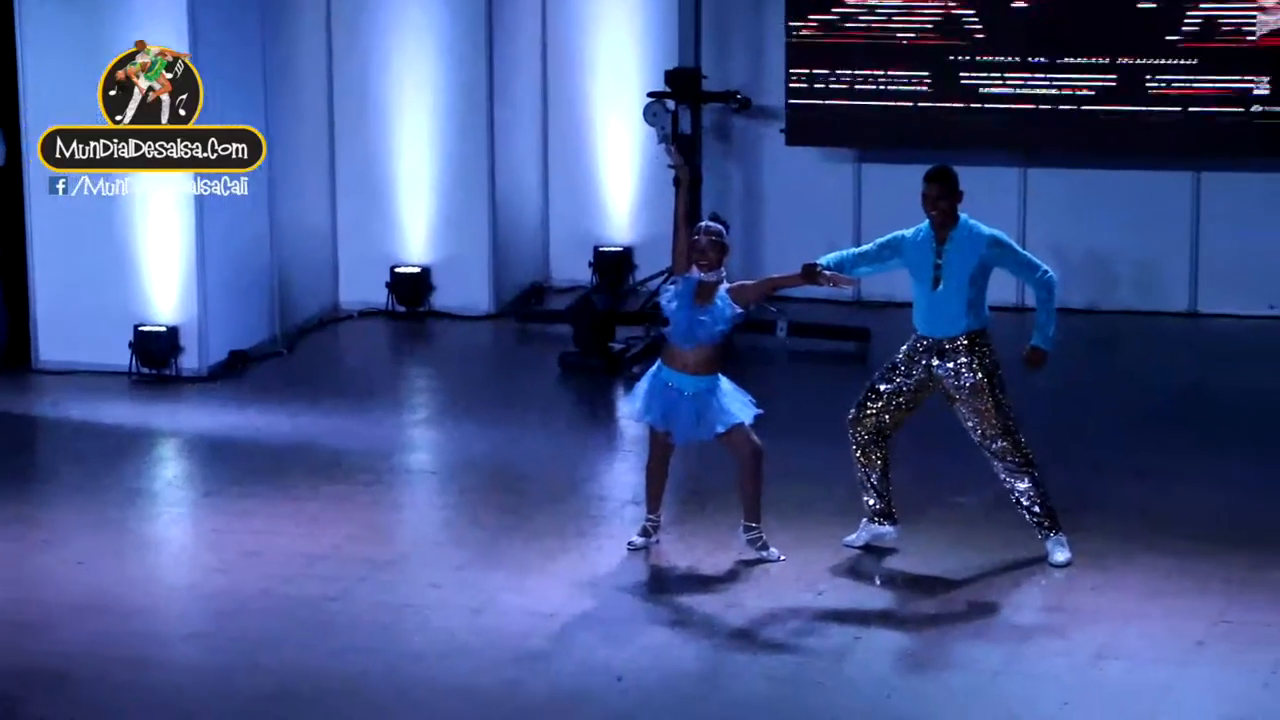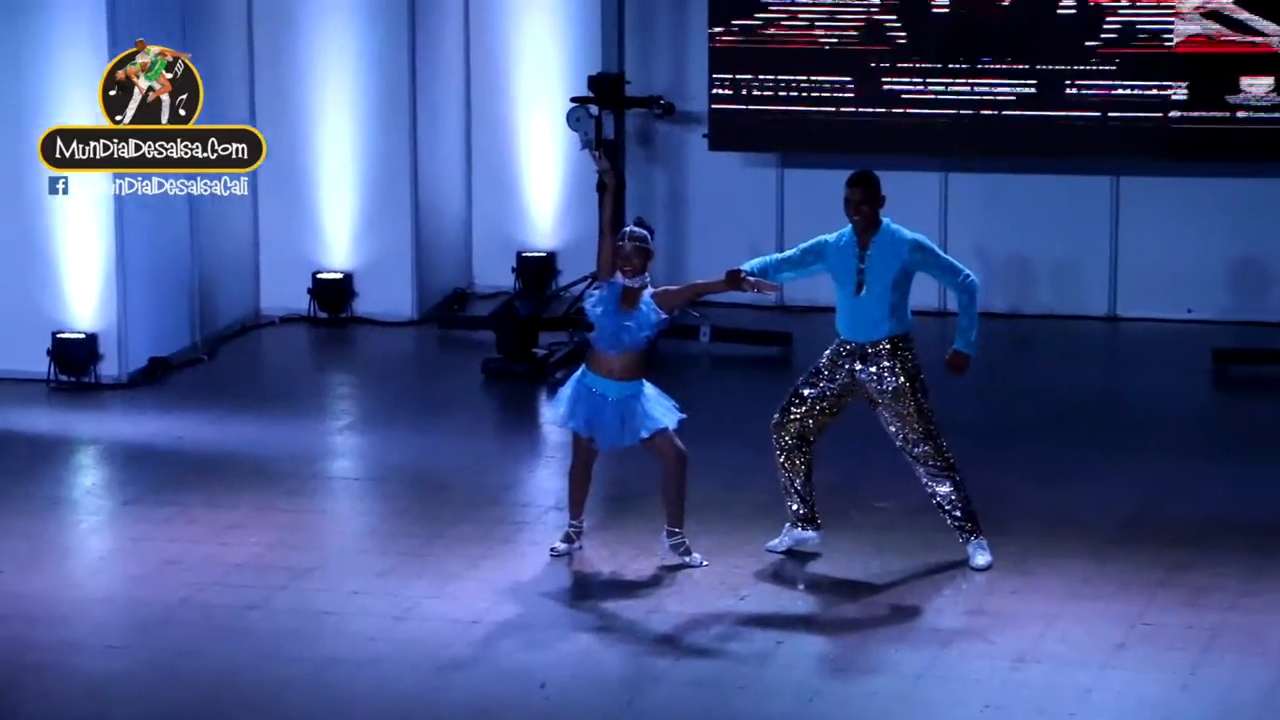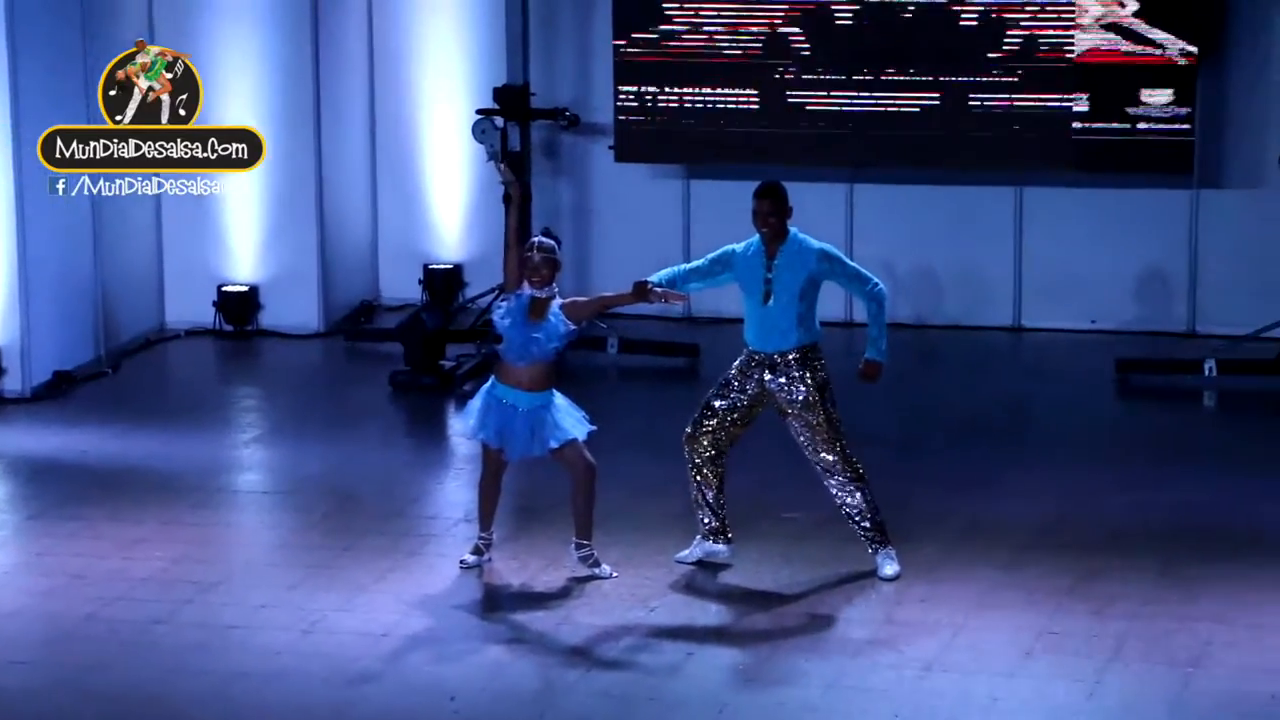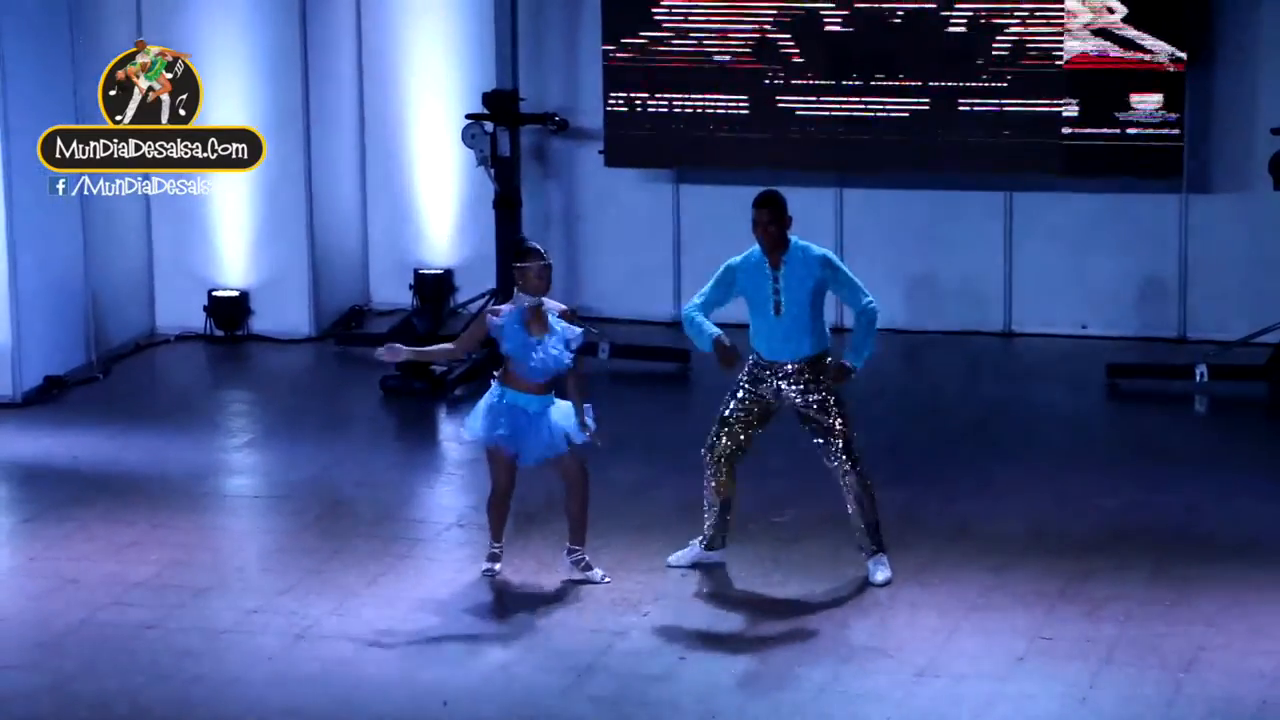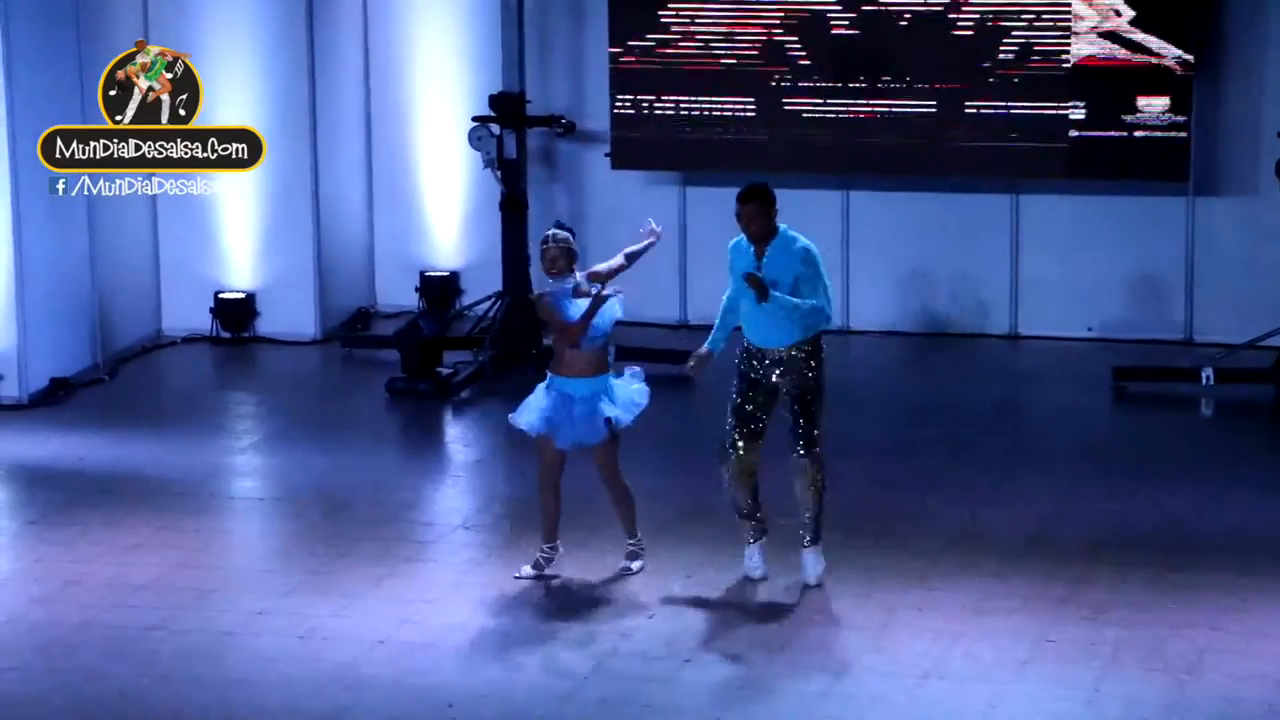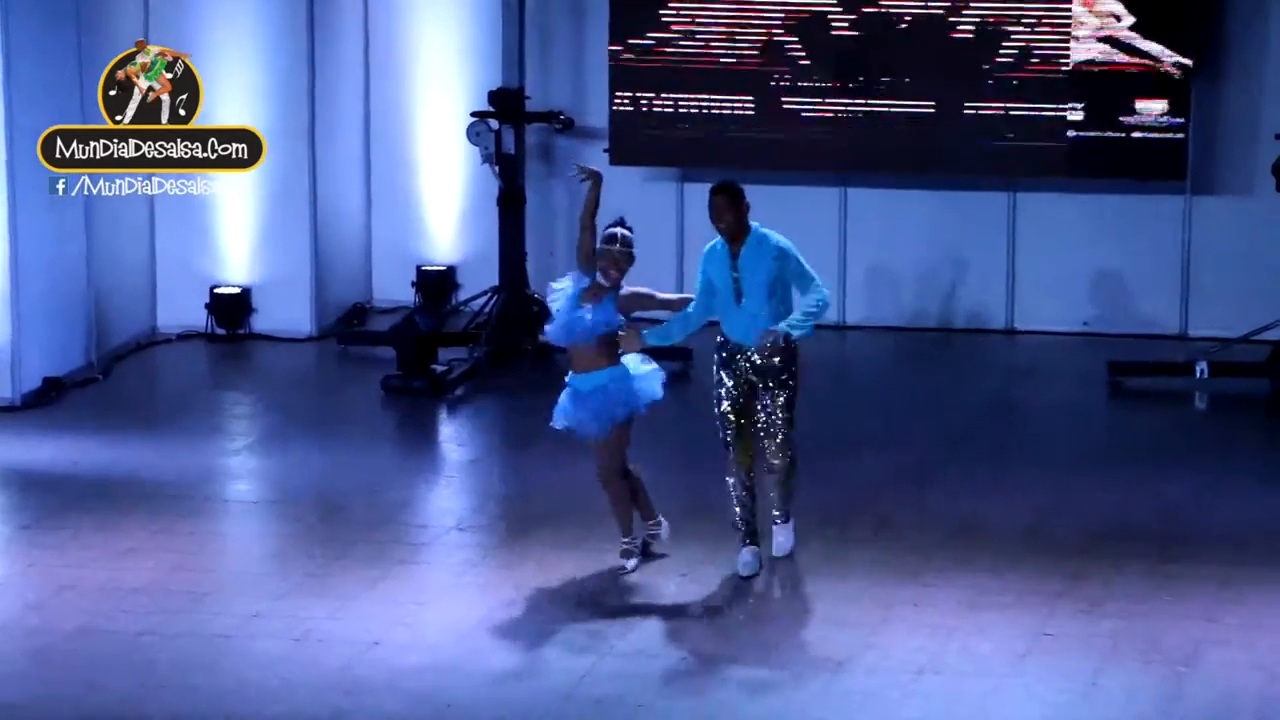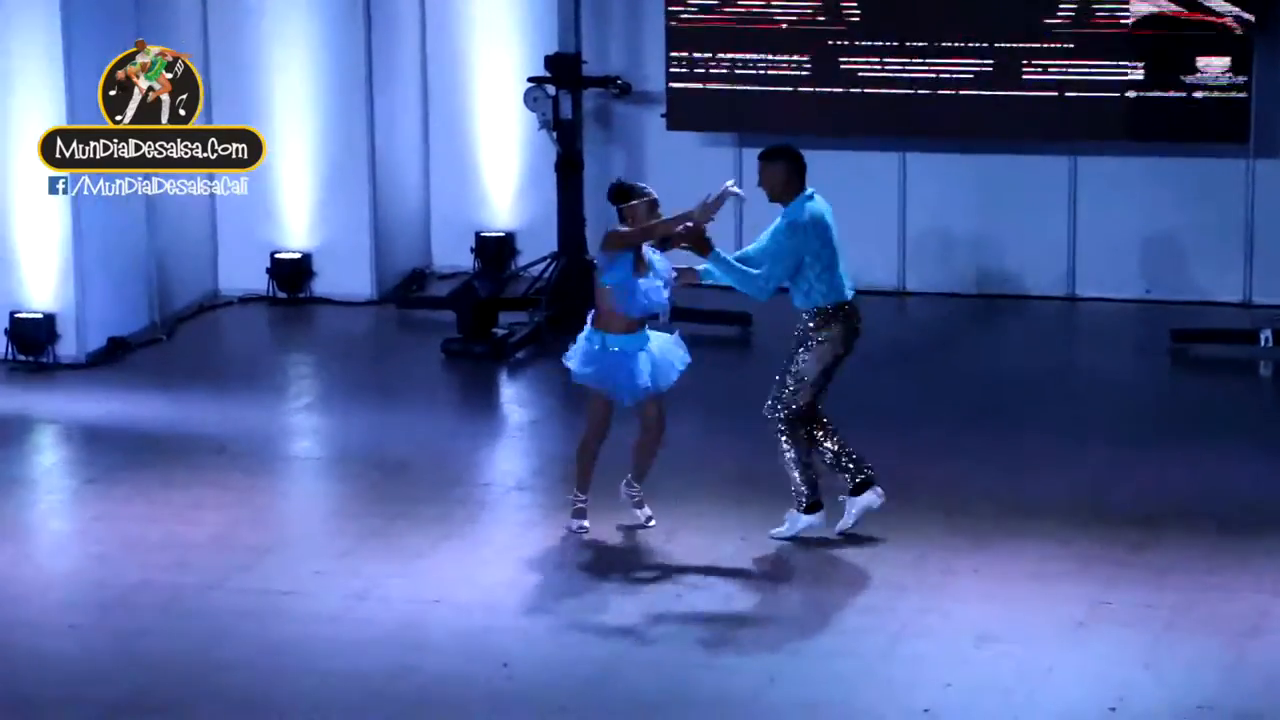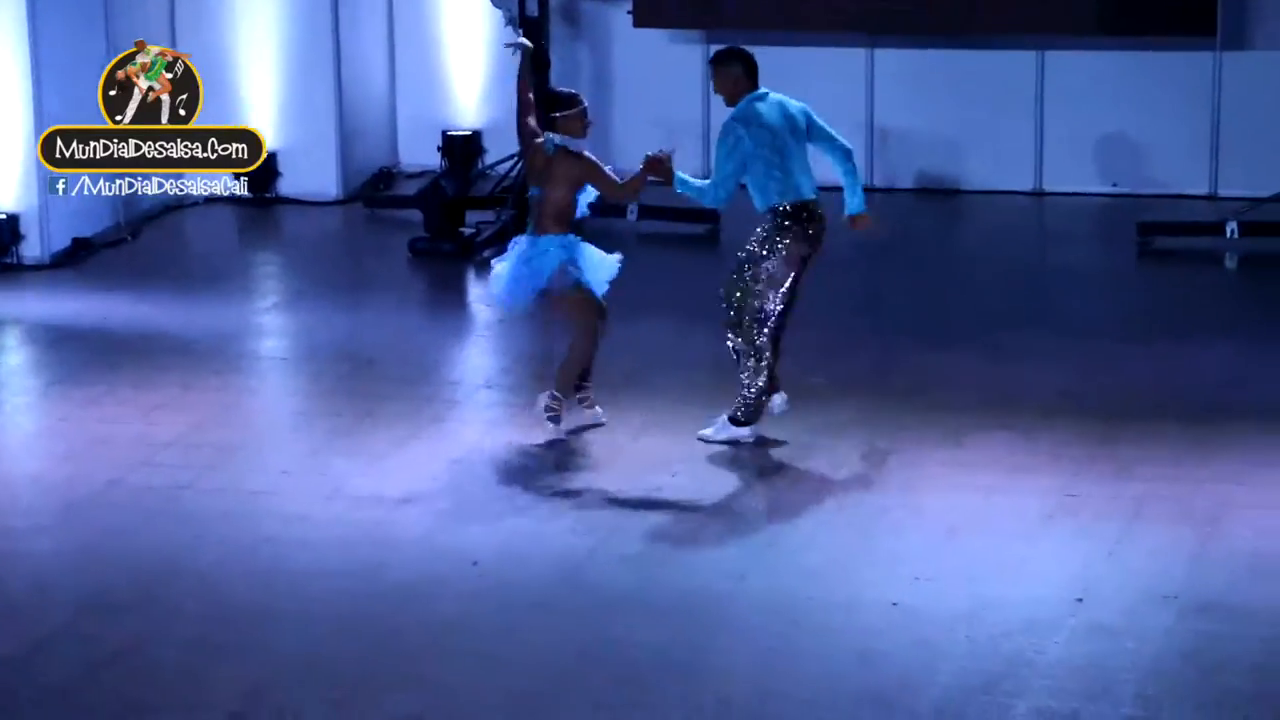
dt=0.4s
person 1, frame 1
left shoulder: (985, 242)
right shoulder: (909, 242)
left elbow: (1043, 279)
right elbow: (859, 258)
left wrist: (1041, 341)
right wrist: (822, 265)
left hip: (966, 354)
right hip: (921, 351)
left knee: (1002, 444)
right knee: (864, 422)
left ankle: (1052, 533)
right ankle: (880, 520)
person 1, frame 2
left shoulder: (908, 246)
right shoulder: (831, 247)
left elbow: (964, 283)
right elbow: (783, 263)
left wrist: (963, 345)
right wrist: (746, 271)
left hip: (890, 358)
right hip: (843, 355)
left knee: (924, 448)
right knee: (788, 427)
left ankle: (973, 537)
right ankle: (803, 525)
person 1, frame 3
left shoulder: (815, 256)
right shoulder: (737, 257)
left elbow: (872, 292)
right elbow: (687, 273)
left wrist: (875, 352)
right wrist: (656, 282)
left hip: (798, 368)
right hip: (752, 366)
left knee: (831, 458)
right knee: (700, 441)
left ankle: (881, 546)
right ankle: (714, 537)
person 1, frame 4
left shoulder: (817, 262)
right shoulder: (739, 267)
left elbow: (866, 307)
right elbow: (693, 310)
left wrist: (852, 359)
right wrist: (714, 339)
left hip: (810, 374)
right hip: (760, 371)
left knee: (844, 463)
right knee: (719, 452)
left ankle: (873, 552)
right ankle: (711, 541)
person 1, frame 5
left shoulder: (802, 252)
right shoulder: (737, 250)
left elbow: (822, 313)
left wrist: (771, 295)
right wrist: (711, 345)
left hip: (799, 358)
right hip: (754, 358)
left knee: (805, 452)
right knee: (738, 453)
left ankle: (812, 544)
right ankle: (755, 539)
person 1, frame 6
left shoulder: (776, 249)
right shoulder: (711, 256)
left elbow: (818, 296)
right elbow: (699, 312)
left wrist: (788, 329)
right wrist: (648, 337)
left hip: (777, 355)
right hip: (734, 354)
left knee: (777, 446)
right knee: (735, 446)
left ankle: (782, 519)
right ankle: (748, 541)
person 1, frame 7
left shoulder: (800, 223)
right shoulder: (807, 209)
left elbow: (762, 288)
right elbow: (760, 254)
left wrist: (710, 255)
right wrist: (702, 272)
left hip: (824, 325)
right hip: (836, 318)
left knee: (783, 414)
right knee: (802, 412)
left ankle: (808, 508)
right ankle: (861, 488)
person 1, frame 8
left shoulder: (737, 127)
right shoulder: (793, 109)
left elbow: (719, 195)
right elbow: (843, 152)
left wrist: (672, 176)
right wrist: (856, 204)
left hip: (785, 226)
right hip: (811, 219)
left knee: (760, 323)
right knee: (737, 298)
left ankle: (742, 421)
right ankle: (766, 392)
person 2, frame 1
left shoulder: (733, 295)
right shoulder: (681, 281)
left elbow: (774, 283)
right elbow: (680, 228)
left wrist: (812, 277)
right wrist: (683, 182)
left hip: (708, 388)
right hip: (668, 382)
left knee: (750, 451)
right knee: (659, 453)
left ankle: (752, 531)
right ankle: (651, 523)
person 2, frame 2
left shoulder: (658, 300)
right shoulder: (606, 286)
left elbow: (697, 289)
right elbow: (605, 234)
left wrist: (736, 283)
right wrist: (610, 187)
left hip: (632, 393)
right hip: (592, 388)
left knee: (675, 456)
right knee: (582, 459)
left ankle: (675, 536)
right ankle: (574, 529)
person 2, frame 3
left shoulder: (567, 310)
right shoulder: (513, 297)
left elbow: (610, 301)
right elbow: (509, 245)
left wrist: (643, 294)
right wrist: (514, 200)
left hip: (542, 404)
right hip: (501, 399)
left knee: (584, 468)
right knee: (492, 472)
left ankle: (584, 548)
right ankle: (483, 542)
person 2, frame 4
left shoulder: (561, 315)
right shoulder: (501, 316)
left elbow: (570, 368)
right elbow: (458, 350)
left wrist: (580, 411)
right wrist: (411, 354)
left hip: (544, 408)
right hip: (507, 406)
left knee: (577, 476)
right knee: (502, 486)
left ankle: (577, 554)
right ankle: (495, 550)
person 2, frame 5
left shoulder: (592, 278)
right shoulder: (545, 302)
left elbow: (622, 259)
right elbow: (572, 339)
left wrist: (650, 241)
right wrist: (592, 301)
left hip: (598, 393)
right hip: (561, 395)
left knee: (610, 475)
right knee: (549, 478)
left ankle: (634, 544)
right ankle: (548, 551)
person 2, frame 6
left shoulder: (628, 297)
right shoulder: (585, 277)
left elbow: (680, 303)
right elbow: (587, 228)
right wrist: (595, 185)
left hip: (610, 386)
right hip: (583, 389)
left knee: (609, 469)
right knee: (615, 467)
left ankle: (630, 540)
right ankle: (652, 525)
person 2, frame 7
left shoulder: (646, 249)
right shoulder: (614, 241)
right elbow: (674, 231)
right wrist: (706, 208)
left hip: (638, 347)
right hip: (606, 347)
left knee: (654, 423)
right knee: (597, 428)
left ankle: (634, 487)
right ankle: (579, 500)
person 2, frame 8
left shoulder: (536, 149)
right shoulder: (579, 162)
left elbow: (526, 110)
right elbow: (620, 193)
left wrist: (525, 66)
right wrist: (648, 171)
left hip: (542, 250)
right hip: (555, 254)
left knee: (591, 321)
right knee: (589, 327)
left ankle: (580, 394)
right ankle: (556, 400)
